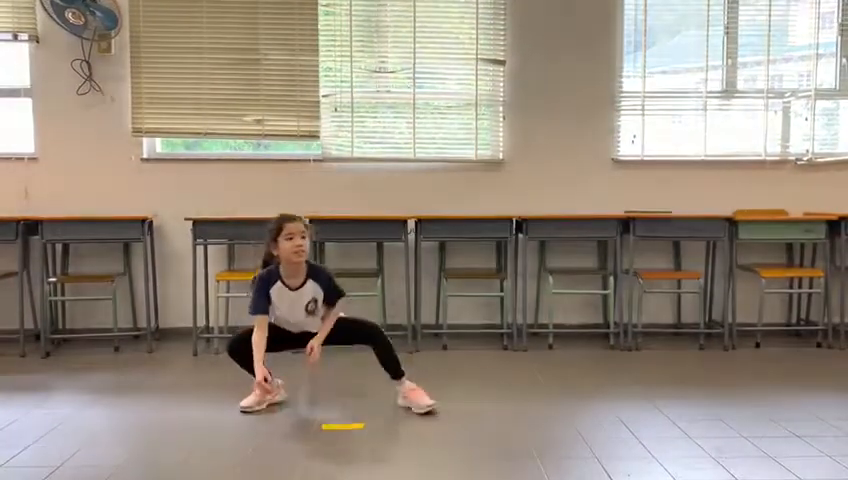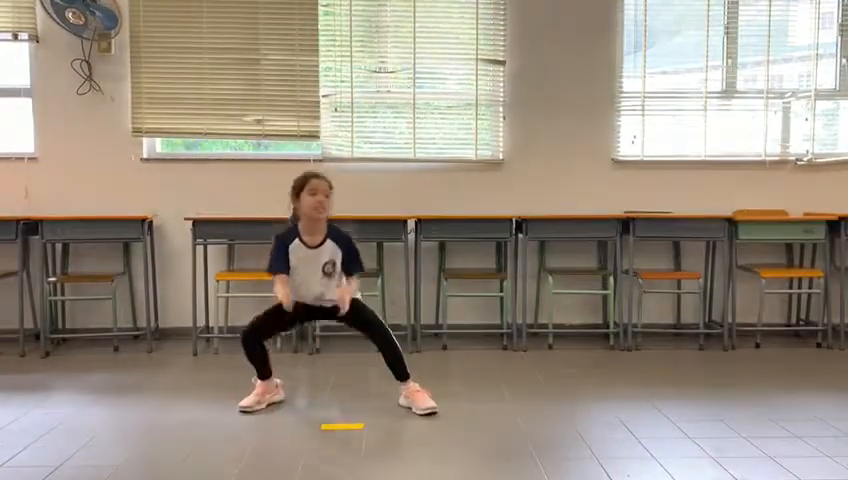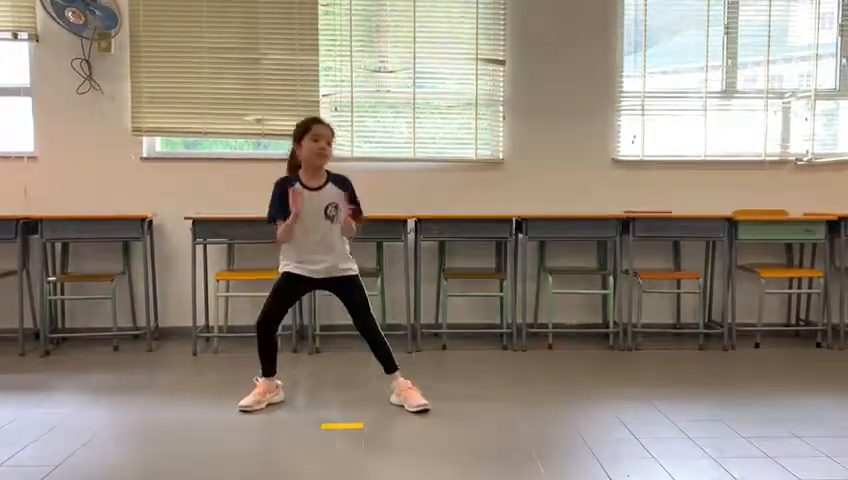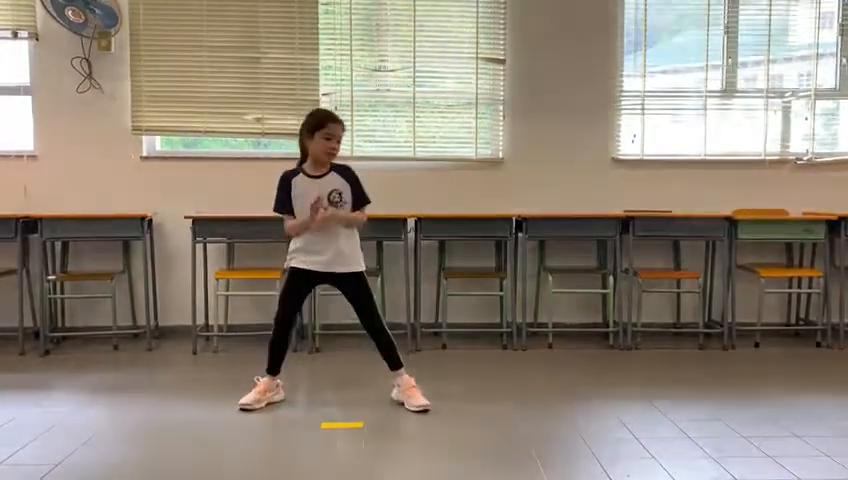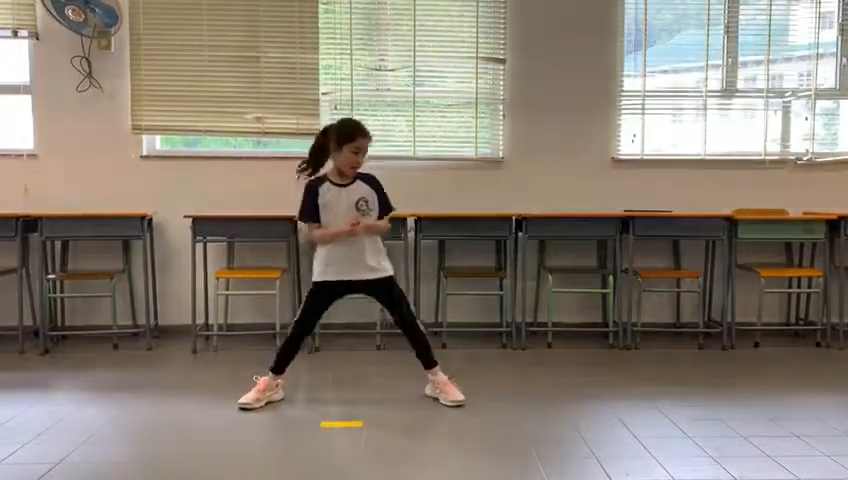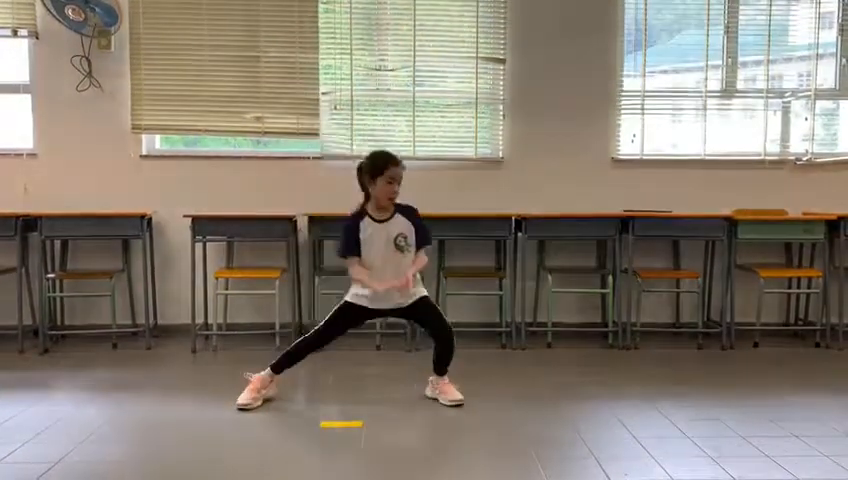
dt=0.3s
person 1, frame 1
left shoulder: (321, 276)
right shoulder: (265, 280)
left elbow: (332, 309)
right elbow: (260, 326)
left wrist: (319, 339)
right wrist: (258, 368)
left hip: (323, 328)
right hip: (287, 332)
left knee: (373, 332)
right knee: (236, 346)
left ankle: (405, 388)
right ankle: (270, 388)
person 1, frame 2
left shoulder: (341, 239)
right shoulder: (284, 240)
left elbow: (352, 279)
right elbow: (280, 283)
left wrist: (346, 293)
right wrist: (283, 295)
left hip: (336, 300)
right hip: (299, 302)
left knee: (380, 331)
right knee: (250, 335)
left ankle: (408, 388)
right ankle: (268, 386)
person 1, frame 3
left shoulder: (341, 184)
right shoulder: (285, 187)
left elbow: (352, 232)
right elbow: (282, 238)
left wrist: (346, 221)
right wrist: (294, 215)
left hip: (339, 268)
right hip: (297, 268)
left knee: (366, 324)
right knee: (265, 323)
left ankle: (399, 384)
right ankle: (268, 385)
person 1, frame 4
left shoulder: (346, 175)
right shoulder: (290, 179)
left elbow: (361, 219)
right elbow: (289, 228)
left wrist: (336, 216)
right wrist: (310, 218)
left hip: (346, 262)
right hip: (304, 262)
left knee: (372, 320)
right knee: (283, 322)
left ankle: (402, 382)
right ankle: (270, 383)
person 1, frame 5
left shoulder: (370, 184)
right shoulder: (315, 188)
left elbow: (384, 224)
right elbow: (314, 235)
left wrist: (368, 225)
right wrist: (344, 230)
left hip: (375, 269)
right hip: (331, 272)
left knee: (408, 322)
right knee: (302, 327)
left ankle: (436, 378)
right ankle: (271, 382)
person 1, frame 6
left shoulder: (410, 215)
right shoulder: (356, 223)
left elbow: (422, 254)
right elbow: (354, 268)
left wrist: (411, 271)
right wrist: (377, 284)
left hip: (409, 293)
right hip: (366, 297)
left knee: (444, 333)
right knee: (319, 336)
left ankle: (439, 381)
right ankle: (265, 380)
